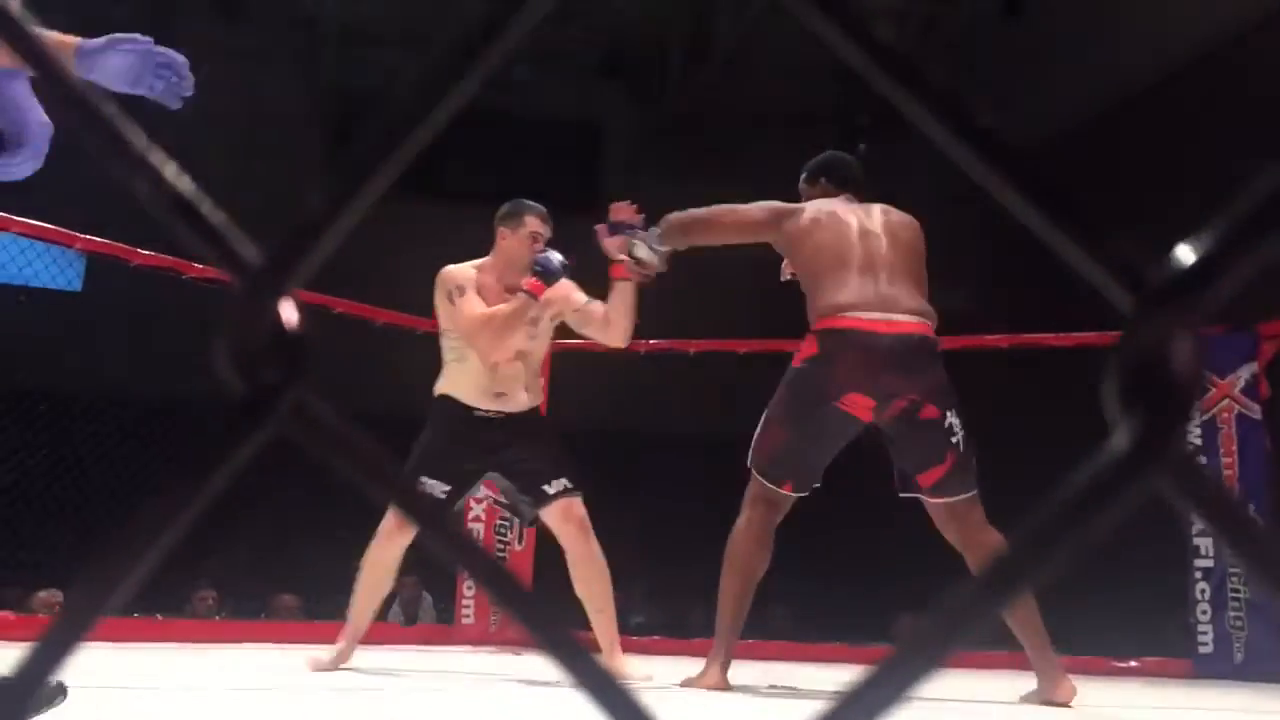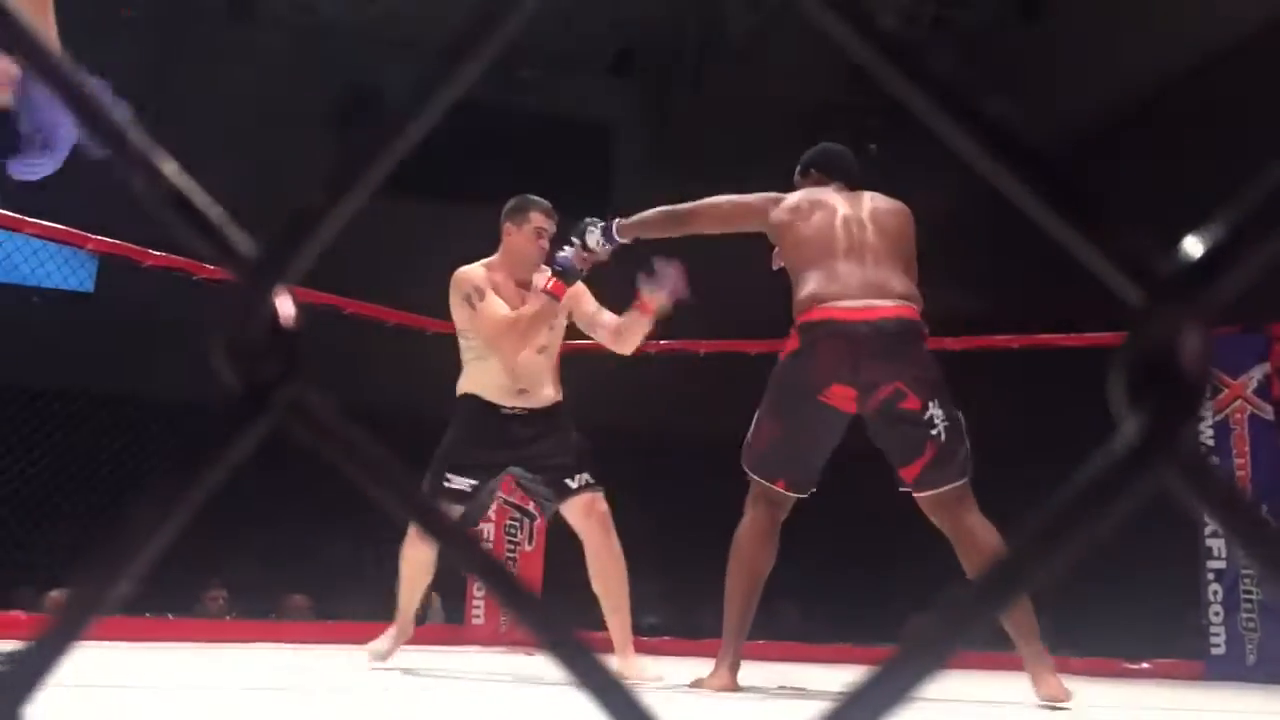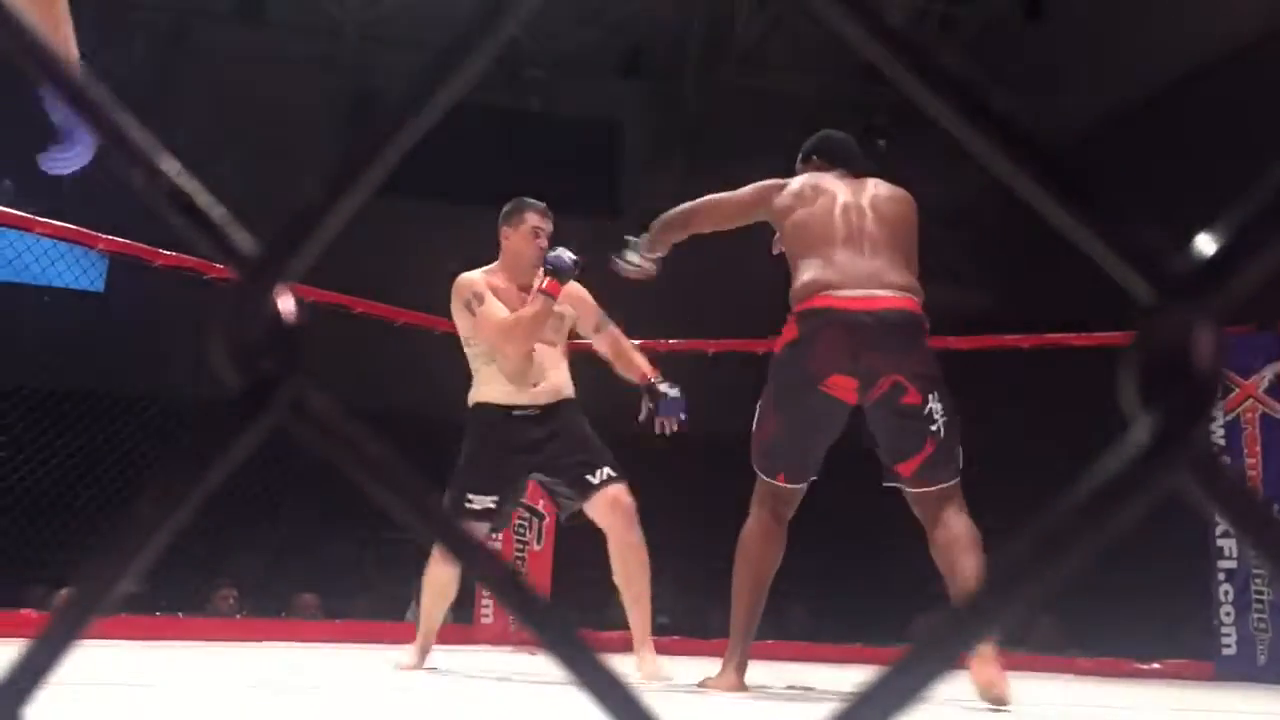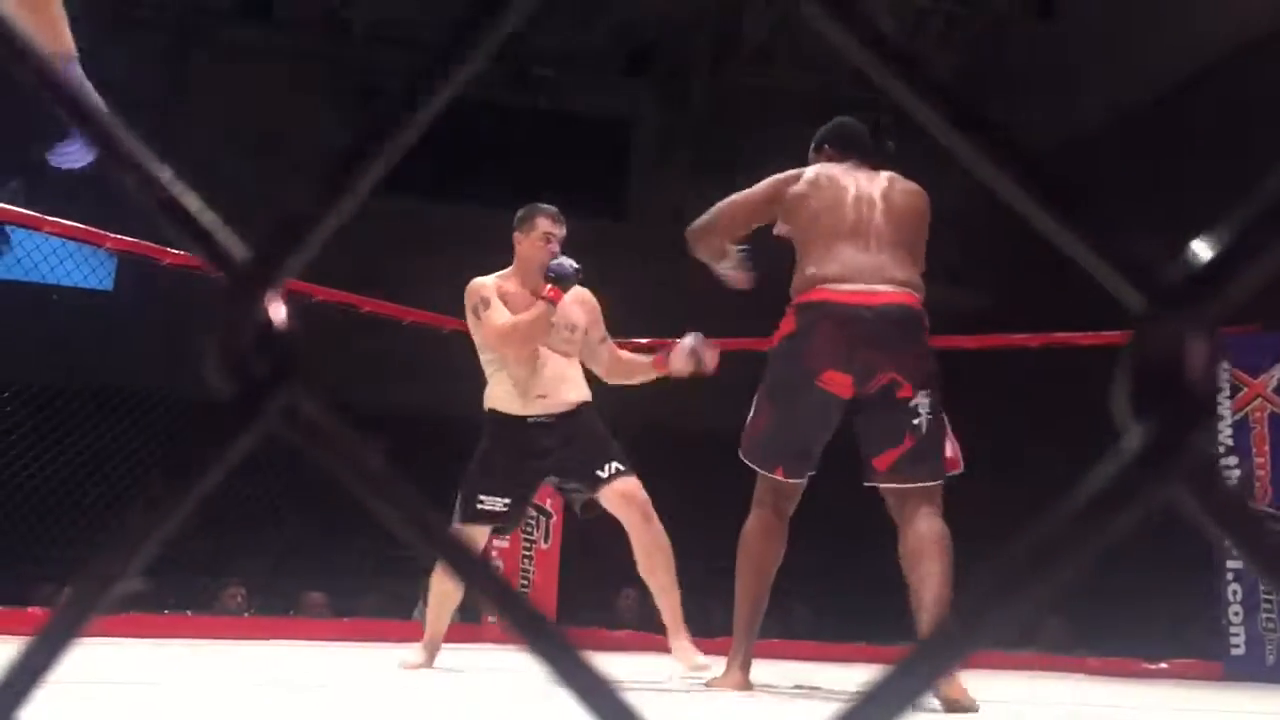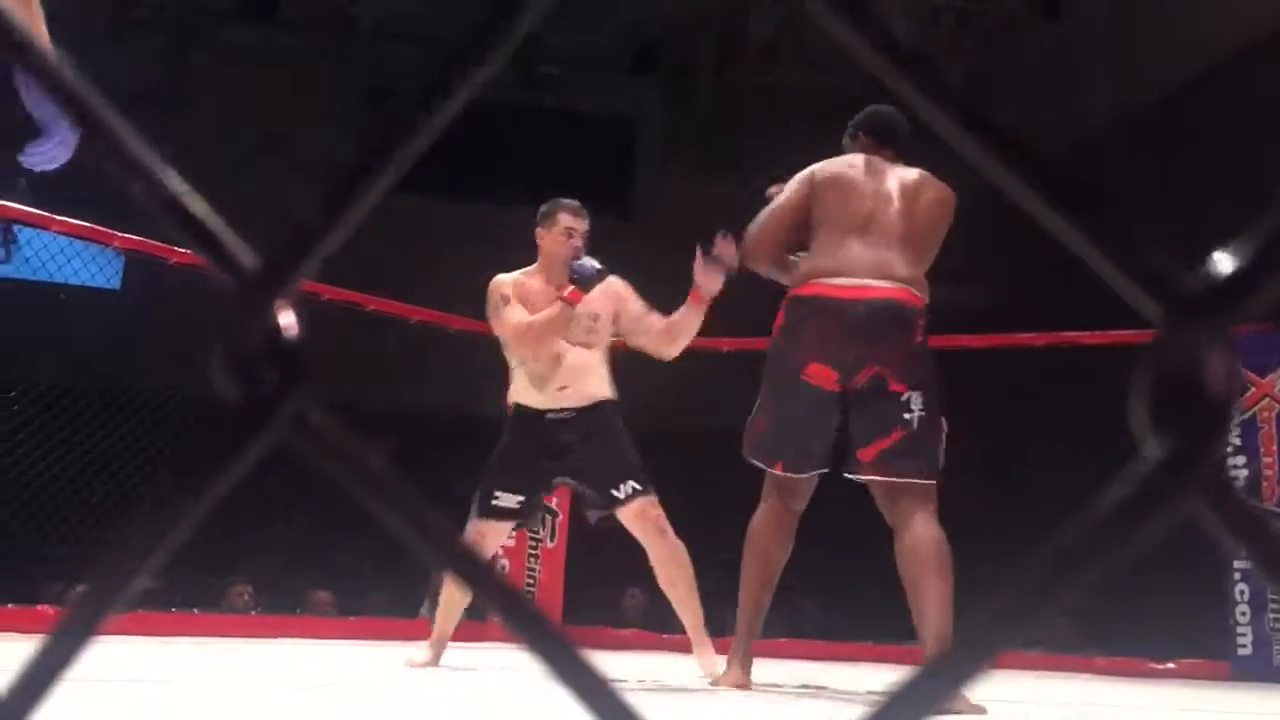
dt=0.1s
person 1, frame 1
left shoulder: (793, 217)
right shoulder: (904, 225)
left elbow: (693, 224)
left wrist: (651, 240)
left hip: (839, 352)
right hip: (915, 355)
left knee: (761, 506)
right knee: (965, 523)
left ankle: (716, 665)
right ankle: (1050, 671)
person 1, frame 2
left shoulder: (784, 207)
right shoulder: (898, 212)
left elbow: (679, 217)
left wrist: (614, 230)
left hip: (824, 342)
right hip: (901, 341)
left knee: (766, 504)
right knee: (955, 509)
left ankle: (725, 667)
right ankle: (1038, 664)
person 1, frame 3
left shoulder: (785, 192)
right shoulder: (900, 200)
left elbow: (684, 218)
left wrist: (644, 249)
left hip: (821, 332)
right hip: (900, 331)
left knee: (772, 503)
right knee: (941, 504)
left ankle: (732, 666)
right ankle: (983, 651)
person 1, frame 4
left shoulder: (794, 182)
right shoulder: (912, 195)
left elbow: (703, 233)
left wrist: (726, 265)
left hip: (818, 325)
right hip: (898, 329)
left knee: (773, 497)
right knee: (918, 505)
left ankle: (736, 665)
person 1, frame 5
left shoulder: (822, 173)
right shoulder: (938, 194)
left elbow: (759, 249)
left hip: (816, 320)
right hip: (894, 324)
left knee: (784, 493)
right knee: (912, 507)
left ankle: (738, 662)
person 2, frame 1
left shoulder: (555, 289)
right shoulder: (456, 279)
left elbow: (615, 331)
right elbow: (486, 337)
left wrist: (622, 265)
right wrist: (536, 288)
left hip: (522, 424)
right hip: (459, 419)
left knee: (575, 523)
right knee: (397, 526)
left ankle: (612, 651)
right ankle: (348, 639)
person 2, frame 2
left shoulder: (564, 285)
right shoulder: (469, 280)
left elbow: (619, 336)
right elbow: (508, 337)
left wrist: (650, 303)
right wrist: (553, 287)
left hip: (545, 419)
right hip: (482, 416)
left knee: (595, 518)
left ankle: (625, 650)
right ankle: (401, 626)
person 2, frame 3
left shoulder: (567, 288)
right shoulder: (472, 286)
left elbow: (614, 346)
right elbow: (509, 339)
left wrist: (652, 384)
right wrist: (551, 288)
left hip: (559, 418)
right hip: (497, 423)
left knee: (620, 512)
left ankle: (643, 647)
right ankle: (423, 644)
person 2, frame 4
left shoulder: (580, 298)
right shoulder: (484, 291)
left elbow: (610, 366)
right elbow: (509, 345)
left wrist: (668, 362)
right wrist: (552, 296)
left hip: (575, 423)
right hip: (511, 430)
left knee: (636, 508)
right knee: (465, 540)
left ankle: (680, 637)
right ankle: (430, 644)
person 2, frame 5
left shoulder: (609, 290)
right shoulder: (507, 288)
left elbow: (667, 341)
right elbow: (525, 343)
left wrist: (702, 292)
right wrist: (572, 295)
left hip: (595, 420)
right hip: (532, 426)
left knee: (652, 524)
right knee: (479, 539)
left ankle: (703, 644)
right ankle: (437, 643)
